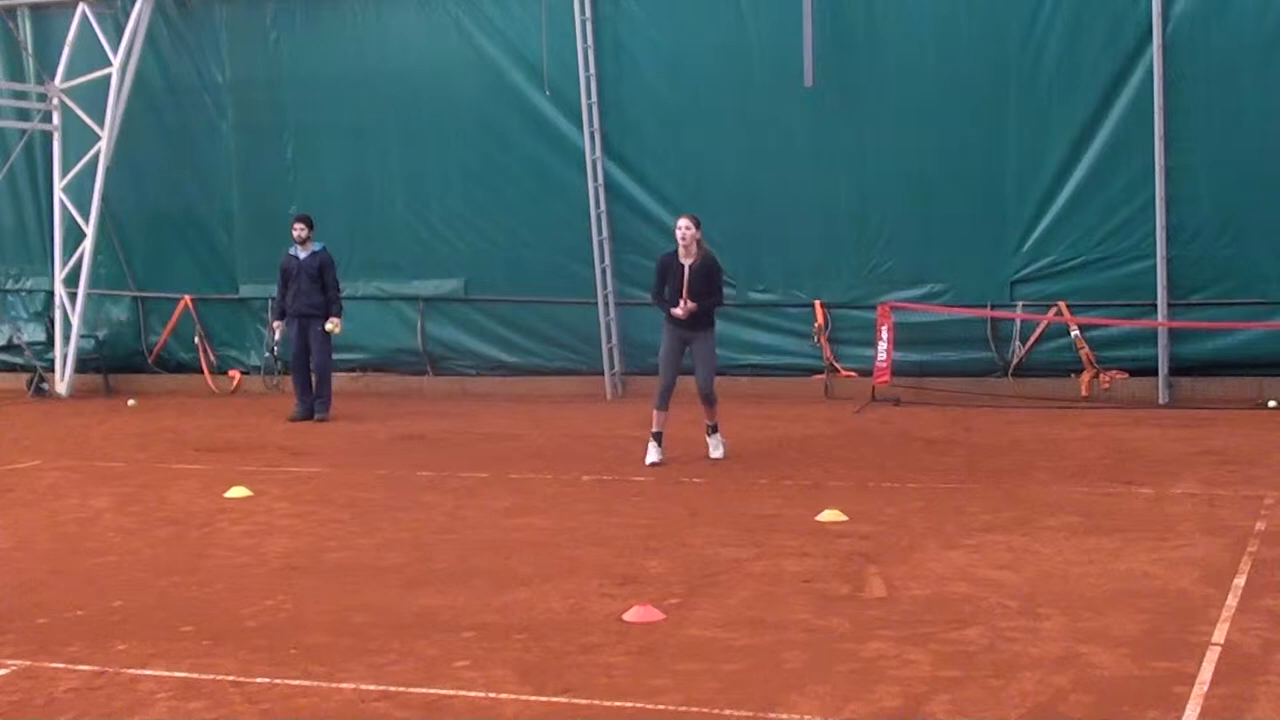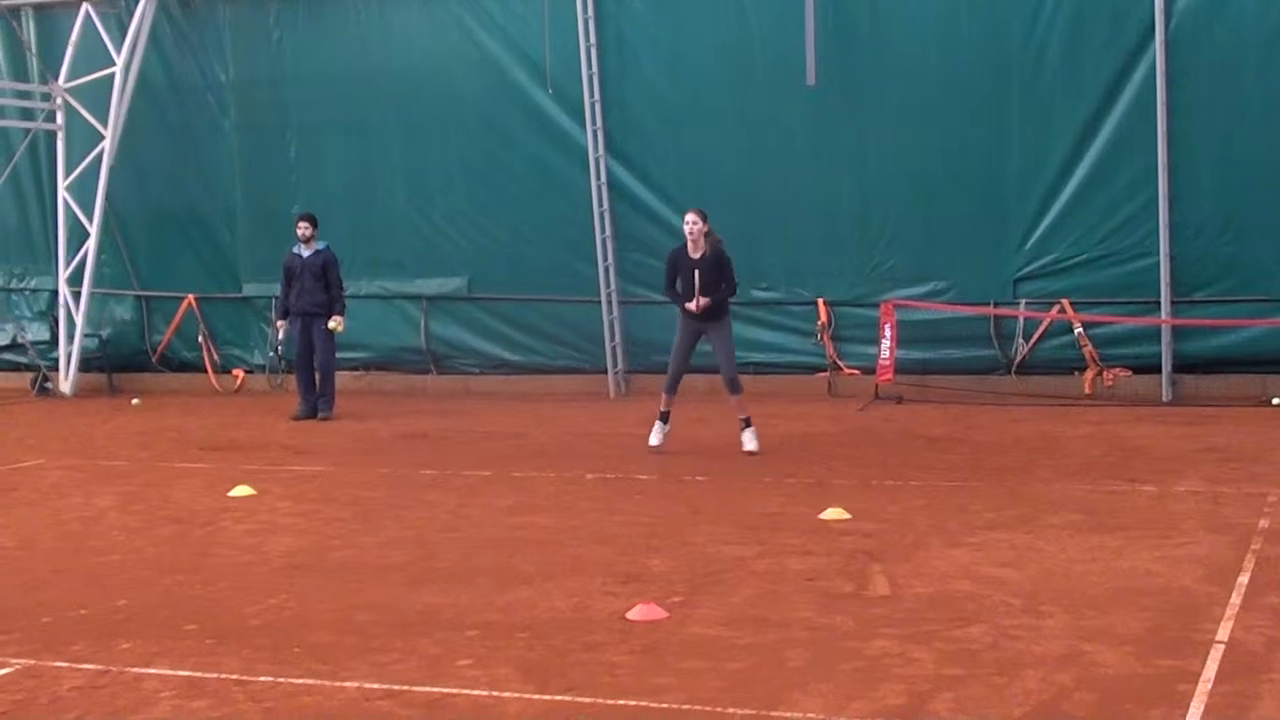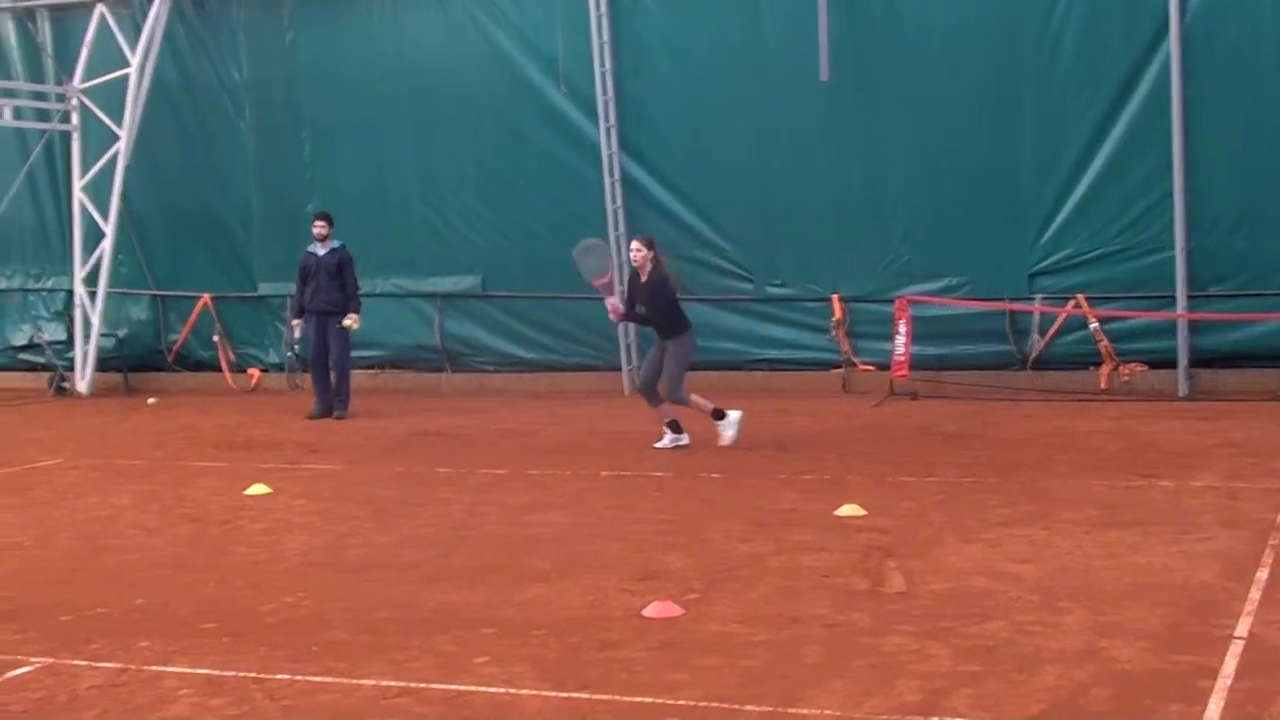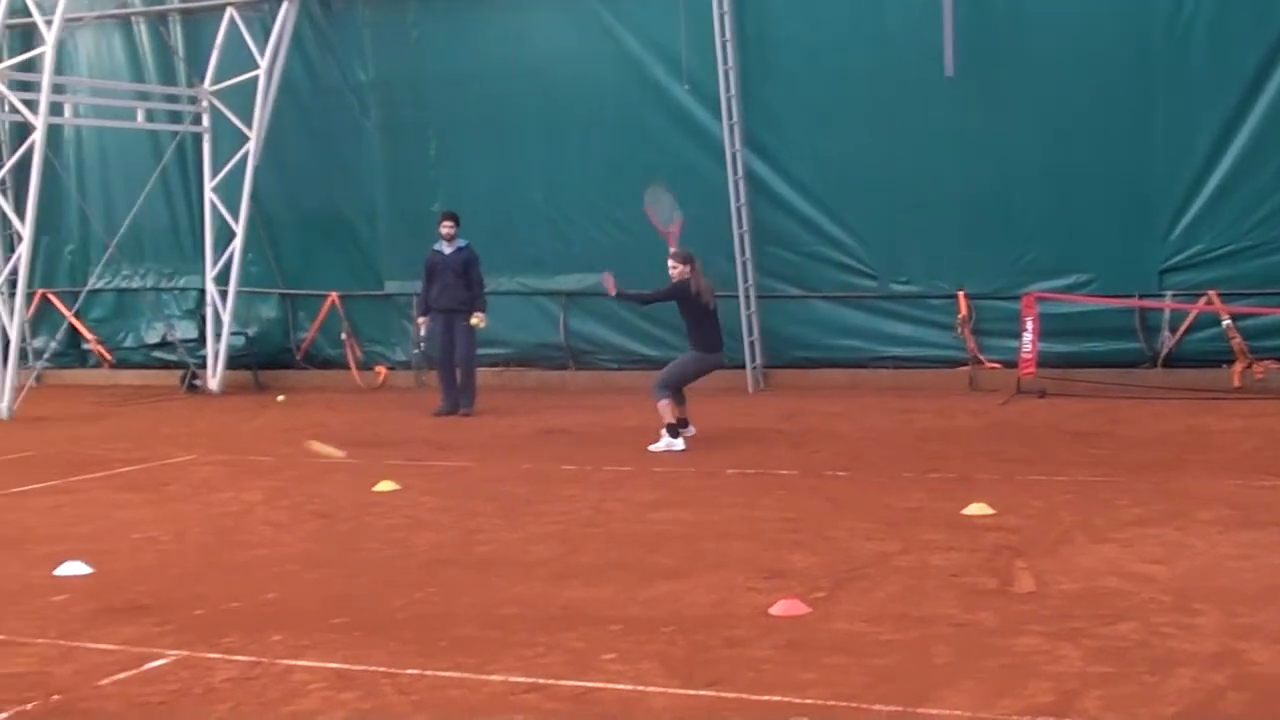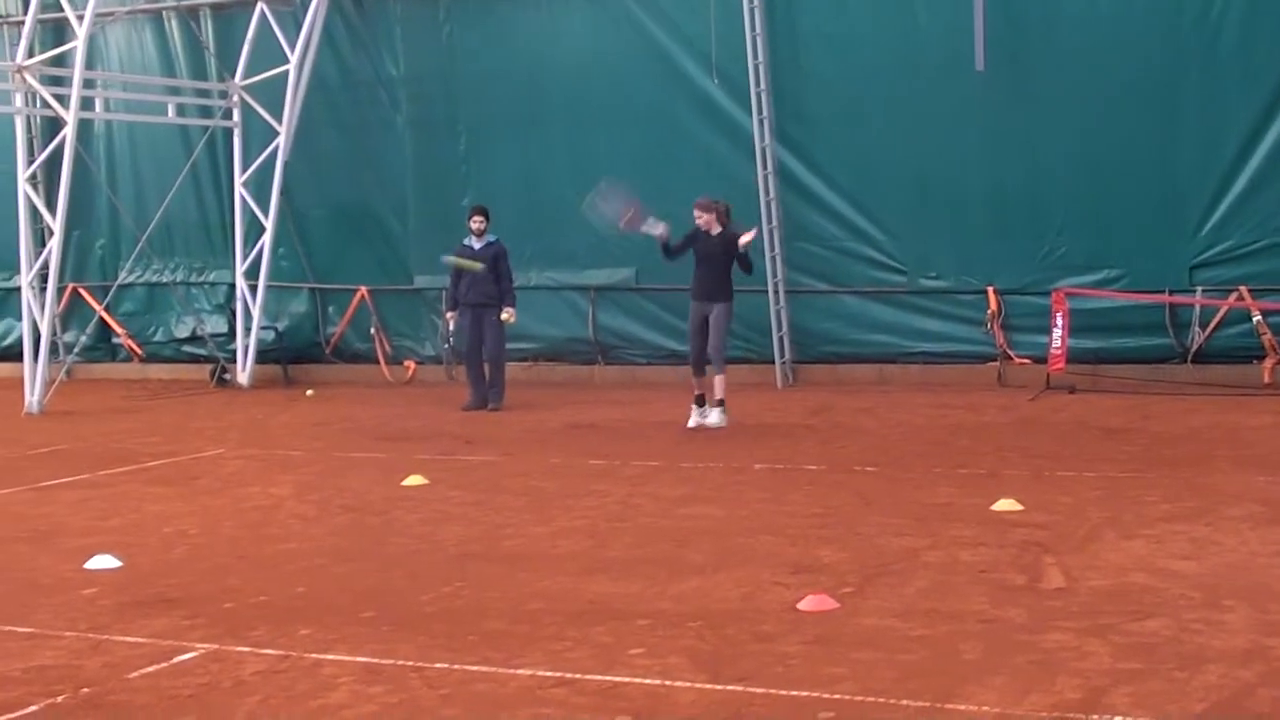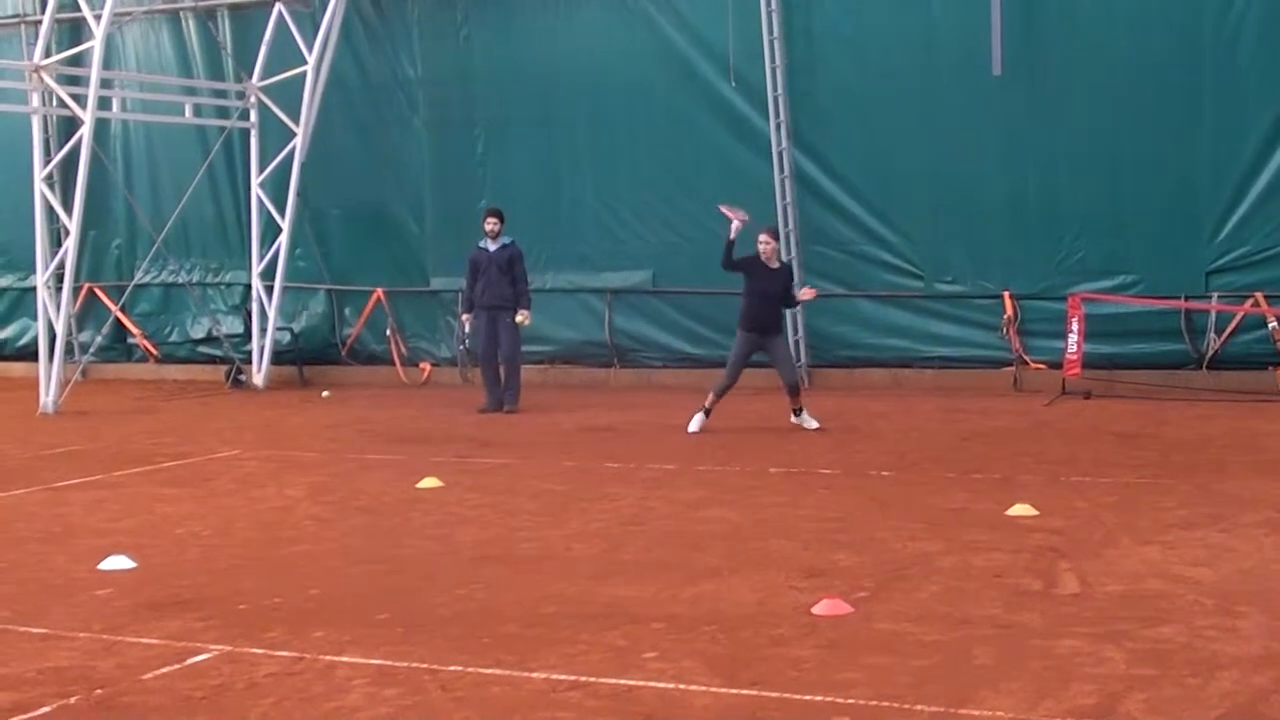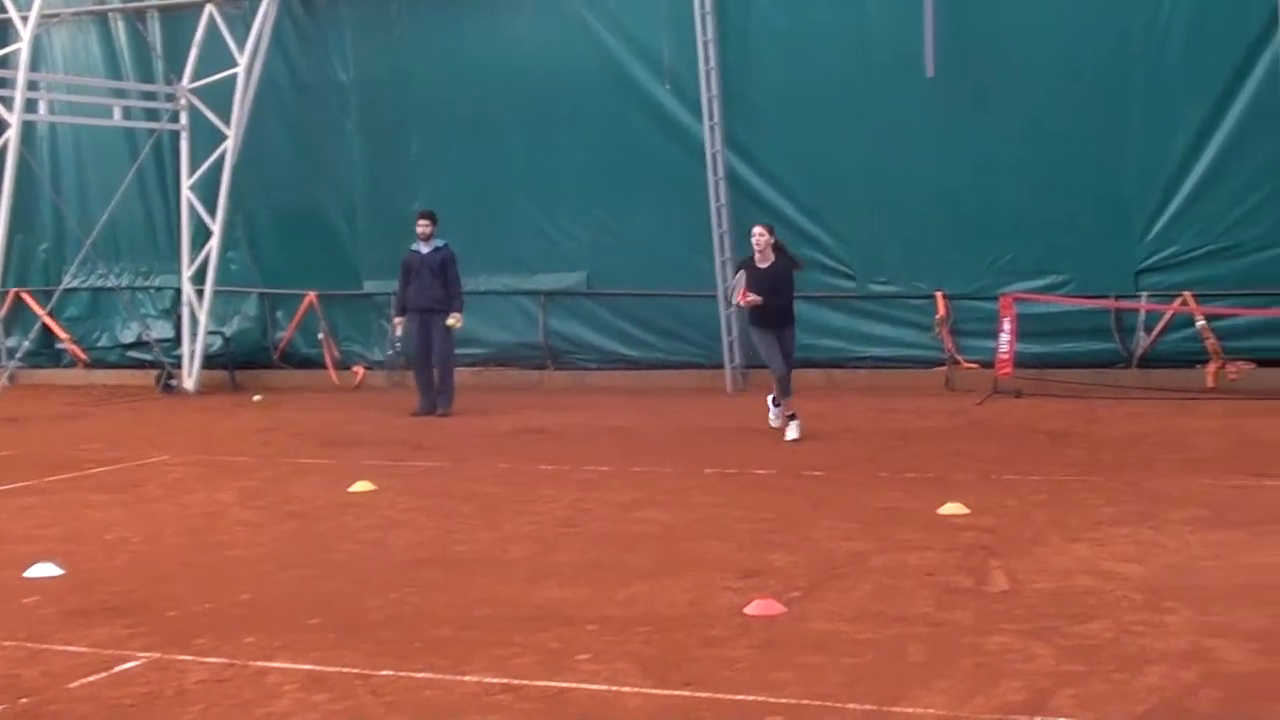
dt=0.4s
person 1, frame 1
left shoulder: (709, 262)
right shoulder: (666, 261)
left elbow: (718, 298)
right elbow: (656, 296)
left wrist: (697, 307)
right wrist: (671, 309)
left hip: (703, 331)
right hip: (674, 329)
left knee: (705, 387)
right knee: (665, 385)
left ankle: (713, 434)
right ankle: (655, 445)
person 1, frame 2
left shoulder: (717, 254)
right shoulder: (675, 256)
left elbow: (731, 288)
right elbow: (669, 289)
left wrist: (709, 301)
right wrist: (684, 304)
left hip: (717, 321)
right hip: (689, 320)
left knee: (729, 375)
right knee: (674, 373)
left ankle: (747, 429)
right ankle: (662, 424)
person 1, frame 3
left shoulder: (658, 279)
right shoulder: (634, 277)
left elbow: (652, 318)
right elbow: (632, 308)
left wrist: (624, 314)
right wrist: (619, 312)
left hip: (679, 338)
right hip: (663, 339)
left knee: (670, 392)
right knee: (645, 385)
left ankle: (725, 417)
right ankle: (675, 432)
person 1, frame 4
left shoulder: (681, 288)
right shoulder: (701, 283)
left elbow: (647, 299)
left wrist: (616, 293)
left hip: (703, 354)
right hip: (713, 354)
left knee: (660, 387)
right knee: (671, 381)
left ankle: (673, 436)
right ankle: (682, 425)
person 1, frame 5
left shoulder: (731, 237)
right shoulder: (695, 235)
left elbow: (748, 269)
right elbow: (671, 256)
left wrist: (742, 249)
right wrist: (663, 238)
left hip: (721, 303)
right hip: (698, 302)
left knee: (715, 352)
right knee: (696, 357)
left ankle: (719, 409)
right ankle: (700, 406)
person 1, frame 6
left shoulder: (786, 270)
right shoulder: (751, 263)
left elbow: (786, 302)
right elbow: (727, 264)
left wrist: (799, 298)
right wrist: (732, 237)
left hip: (775, 335)
right hip: (749, 333)
left knee: (792, 381)
right knee: (729, 380)
left ankle: (799, 412)
right ankle: (703, 413)
person 1, frame 7
left shoulder: (783, 266)
right shoulder: (745, 266)
left elbow: (787, 301)
left wrist: (760, 302)
right wrist: (742, 300)
left hip: (785, 327)
right hip: (760, 328)
left knee: (785, 373)
right knee: (780, 371)
left ankle: (776, 399)
right ankle: (791, 420)
person 2, frame 1
left shoulder: (323, 257)
right shoulder: (287, 259)
left elbow: (332, 288)
right elbow: (282, 291)
left wrist: (335, 314)
right wrist: (278, 317)
left hip: (318, 318)
right hip: (295, 319)
left knee: (321, 362)
right knee: (298, 363)
left ankle: (322, 407)
right ankle: (304, 407)
person 2, frame 2
left shoulder: (326, 255)
right shoulder: (291, 258)
left elbow: (336, 287)
right elbow: (285, 289)
left wrist: (338, 312)
right wrist: (281, 316)
left hip: (321, 317)
right hip: (298, 317)
left knee: (324, 361)
right knee: (301, 361)
left ankle: (325, 406)
right ankle: (308, 406)
person 2, frame 3
left shoulder: (341, 254)
right shoulder: (307, 257)
left elbow: (351, 285)
right elbow: (300, 288)
left wrist: (354, 310)
right wrist: (297, 315)
left hip: (337, 315)
right hip: (314, 316)
left knee: (340, 360)
right knee: (316, 360)
left ankle: (340, 405)
right ankle: (323, 404)
person 2, frame 4
left shoulder: (468, 253)
right shoulder: (433, 255)
left elbow: (477, 284)
right elbow: (426, 287)
left wrist: (479, 309)
right wrist: (422, 313)
left hip: (462, 313)
right hip: (439, 314)
left knee: (465, 357)
right knee: (443, 358)
left ankle: (466, 402)
right ankle: (449, 401)
person 2, frame 5
left shoulder: (497, 248)
right shoulder: (461, 250)
left elbow: (506, 279)
right elbow: (454, 282)
left wrist: (509, 304)
right wrist: (450, 308)
left hip: (491, 308)
right hip: (467, 309)
left knee: (494, 352)
right knee: (471, 353)
left ankle: (495, 397)
right ankle: (478, 396)
person 2, frame 6
left shoulder: (512, 250)
right shoulder: (477, 253)
left elbow: (521, 281)
right elbow: (470, 284)
left wrist: (524, 306)
right wrist: (466, 310)
left hip: (507, 310)
right hip: (483, 311)
left knee: (509, 354)
right knee: (486, 355)
left ankle: (510, 399)
right ankle: (493, 398)
person 2, frame 7
left shoulder: (445, 253)
right shoulder: (410, 255)
left elbow: (454, 284)
right elbow: (403, 286)
left wrist: (456, 309)
right wrist: (399, 313)
left hip: (439, 313)
right hip: (416, 314)
left knee: (443, 357)
right knee: (419, 358)
left ankle: (444, 402)
right ankle: (427, 401)
